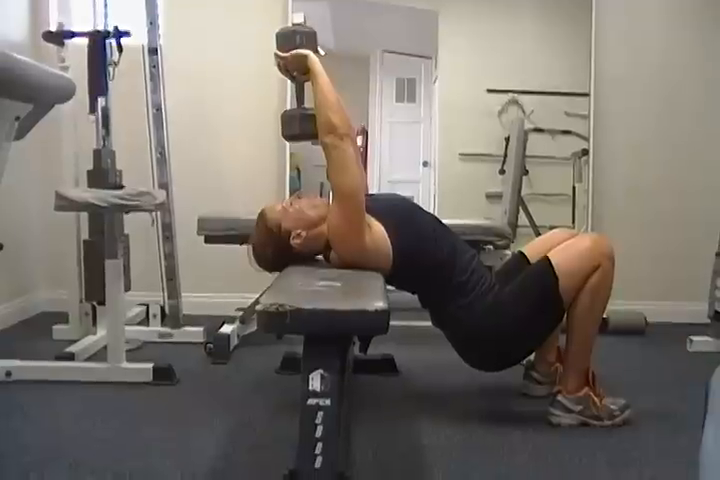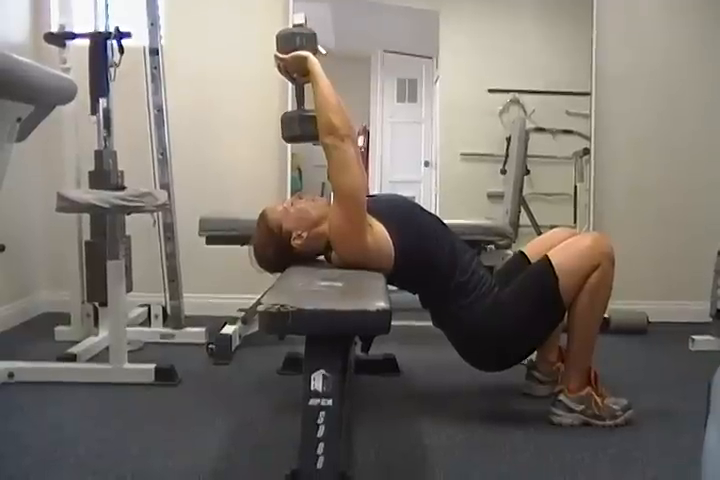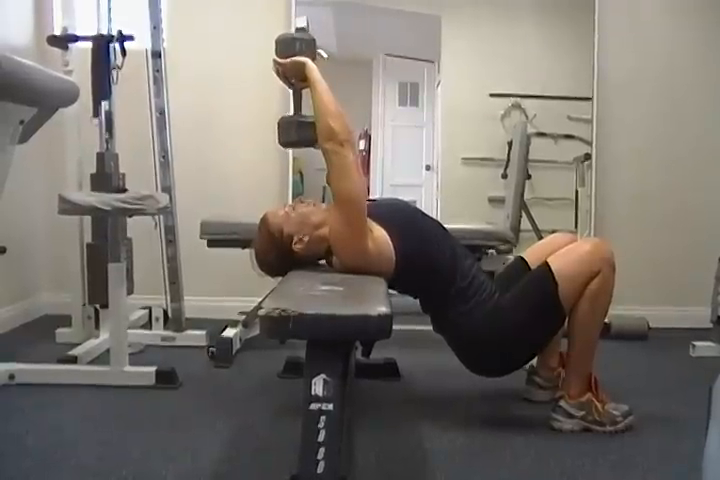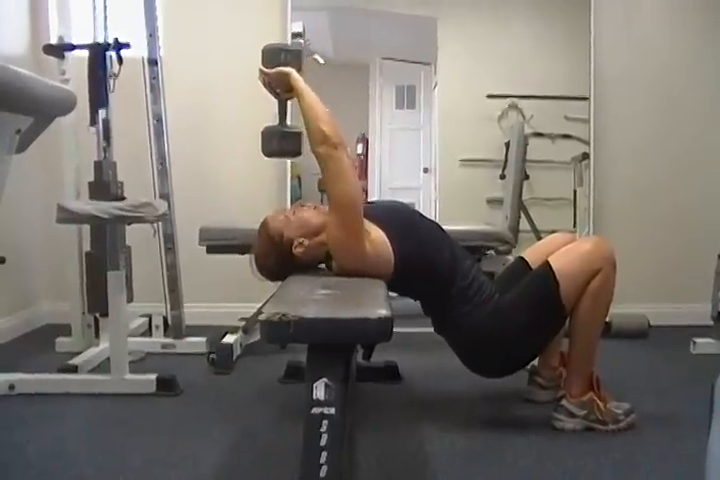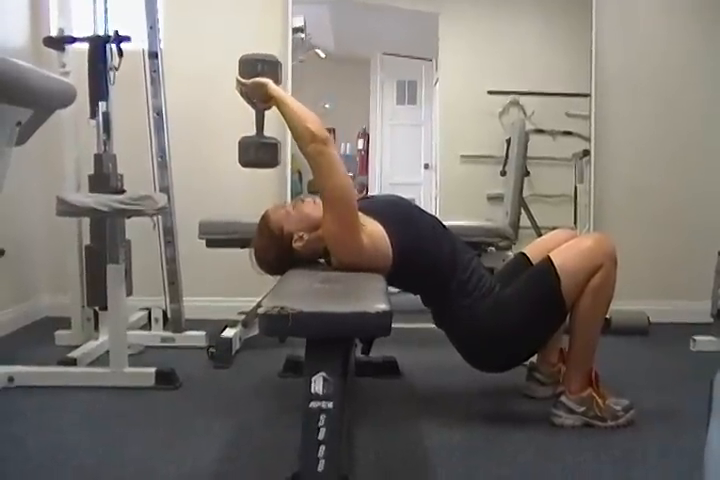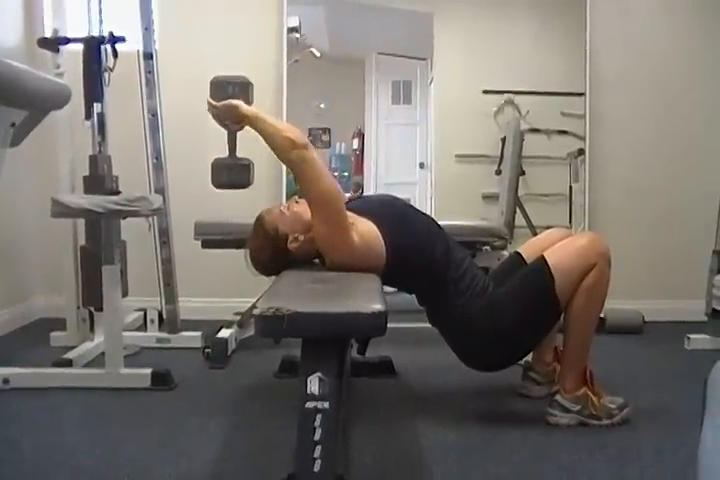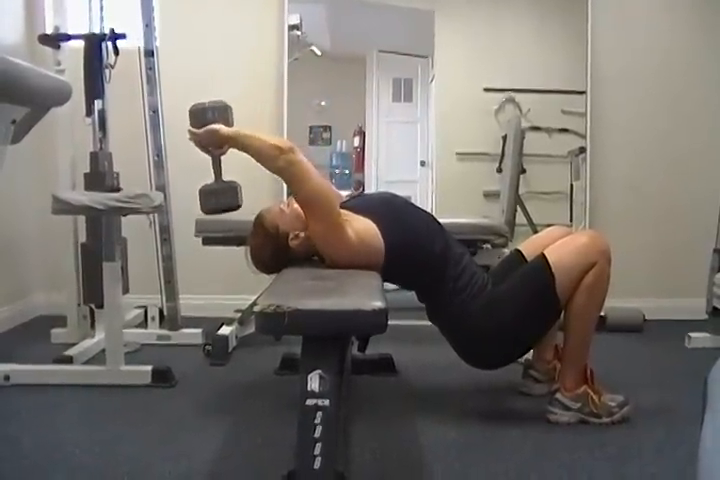
dt=0.5s
person 1, frame 1
left shoulder: (345, 233)
right shoulder: (346, 237)
left elbow: (340, 139)
right elbow: (337, 134)
left wrist: (310, 74)
right wrist: (312, 64)
left hip: (484, 300)
right hip: (490, 325)
left knee: (565, 239)
right knee: (597, 251)
left ankle: (545, 369)
right ankle: (574, 395)
person 1, frame 2
left shoulder: (345, 232)
right shoulder: (347, 237)
left elbow: (341, 143)
right elbow: (338, 136)
left wrist: (310, 74)
right wrist: (312, 65)
left hip: (485, 300)
right hip: (491, 325)
left knee: (565, 237)
right knee: (596, 249)
left ankle: (547, 369)
right ankle: (575, 394)
person 1, frame 3
left shoulder: (346, 237)
right shoulder: (348, 241)
left elbow: (338, 145)
right elbow: (337, 141)
left wrist: (308, 79)
right wrist: (310, 70)
left hip: (484, 305)
right hip: (491, 331)
left knee: (564, 243)
right knee: (596, 255)
left ankle: (547, 374)
right ankle: (576, 400)
person 1, frame 4
left shoulder: (346, 241)
right shoulder: (347, 245)
left elbow: (332, 150)
right elbow: (329, 144)
left wrist: (296, 87)
right wrist: (295, 81)
left hip: (484, 306)
right hip: (491, 331)
left knee: (564, 242)
right knee: (597, 253)
left ankle: (549, 374)
right ankle: (578, 399)
person 1, frame 5
left shoulder: (343, 236)
right shoulder: (345, 241)
left elbow: (319, 146)
right elbow: (318, 143)
left wrist: (273, 96)
right wrist: (273, 92)
left hip: (485, 301)
right hip: (491, 325)
left knee: (564, 239)
right knee: (598, 250)
left ankle: (547, 370)
right ankle: (577, 395)
person 1, frame 6
left shoulder: (335, 230)
right shoulder: (337, 242)
left elbow: (300, 154)
right elbow: (299, 149)
left wrist: (247, 116)
right wrist: (247, 114)
left hip: (478, 300)
right hip: (485, 325)
left knee: (558, 238)
right knee: (592, 249)
left ankle: (542, 369)
right ankle: (571, 394)
person 1, frame 7
left shoulder: (336, 221)
right shoulder: (335, 238)
left elbow: (291, 161)
right elbow: (287, 157)
left wrist: (228, 136)
right wrist: (229, 136)
left hip: (479, 299)
right hip: (485, 321)
left knee: (559, 236)
right knee: (593, 248)
left ankle: (543, 367)
right ankle: (571, 392)
